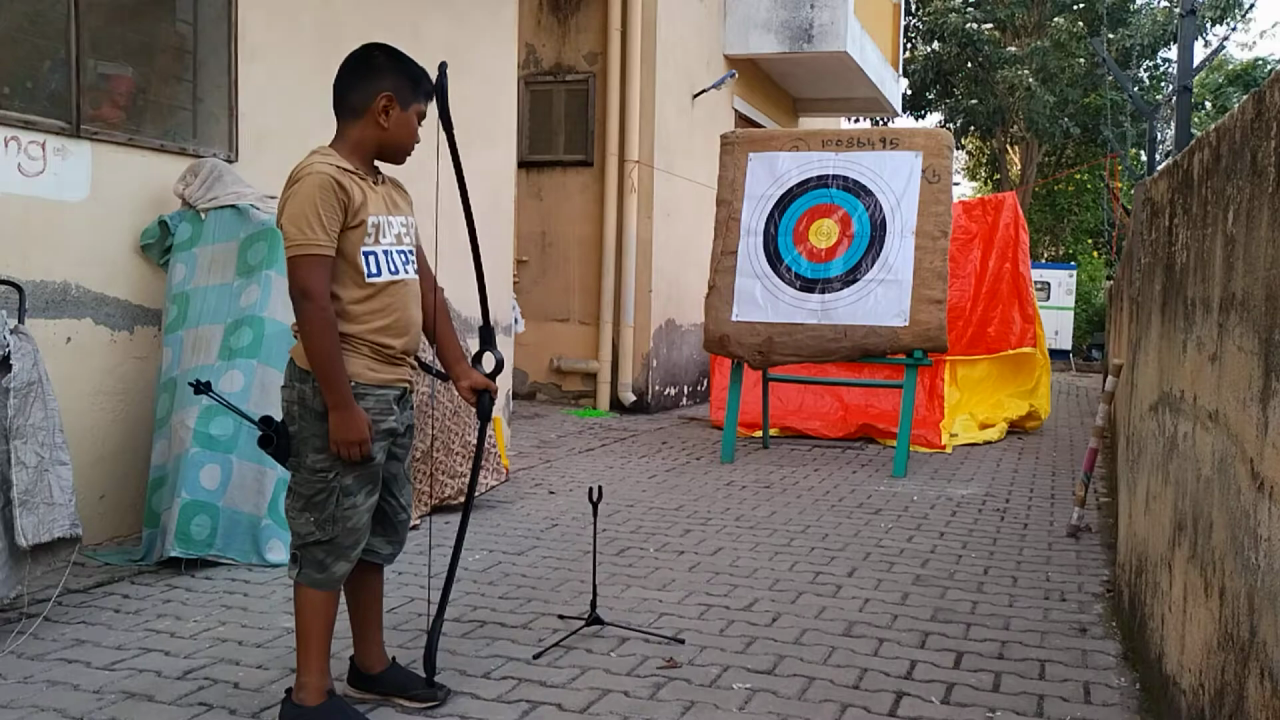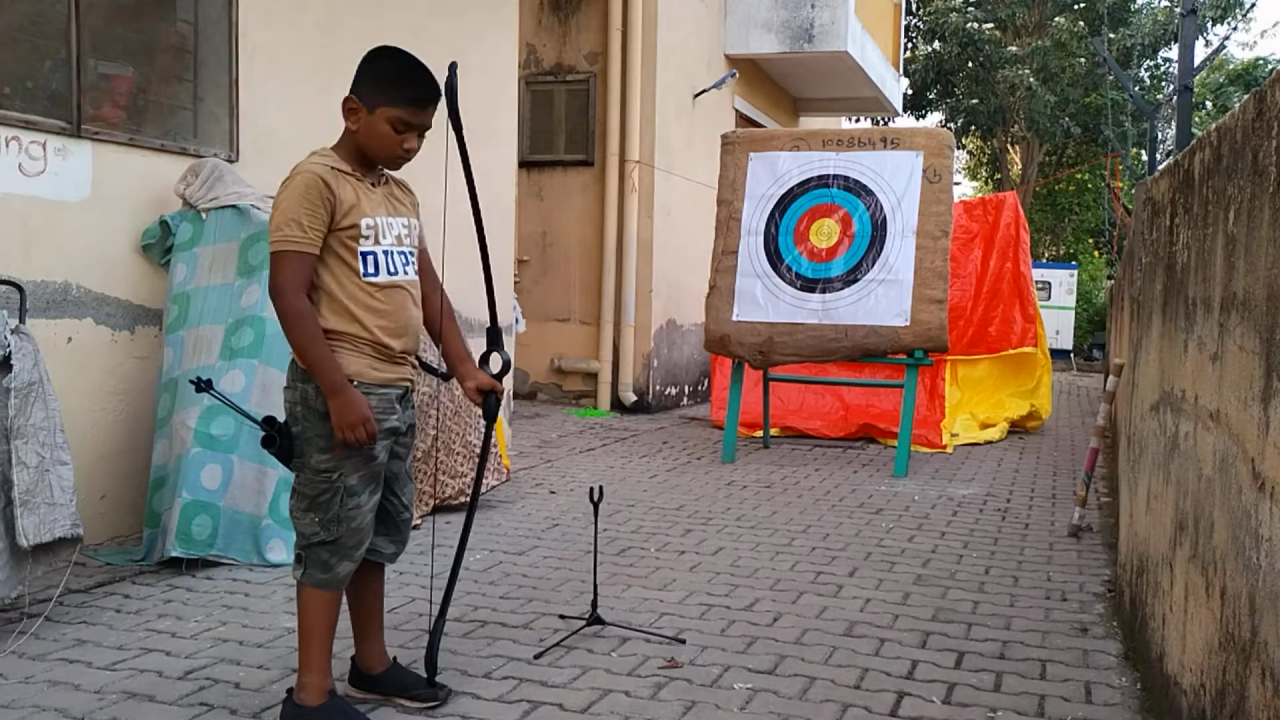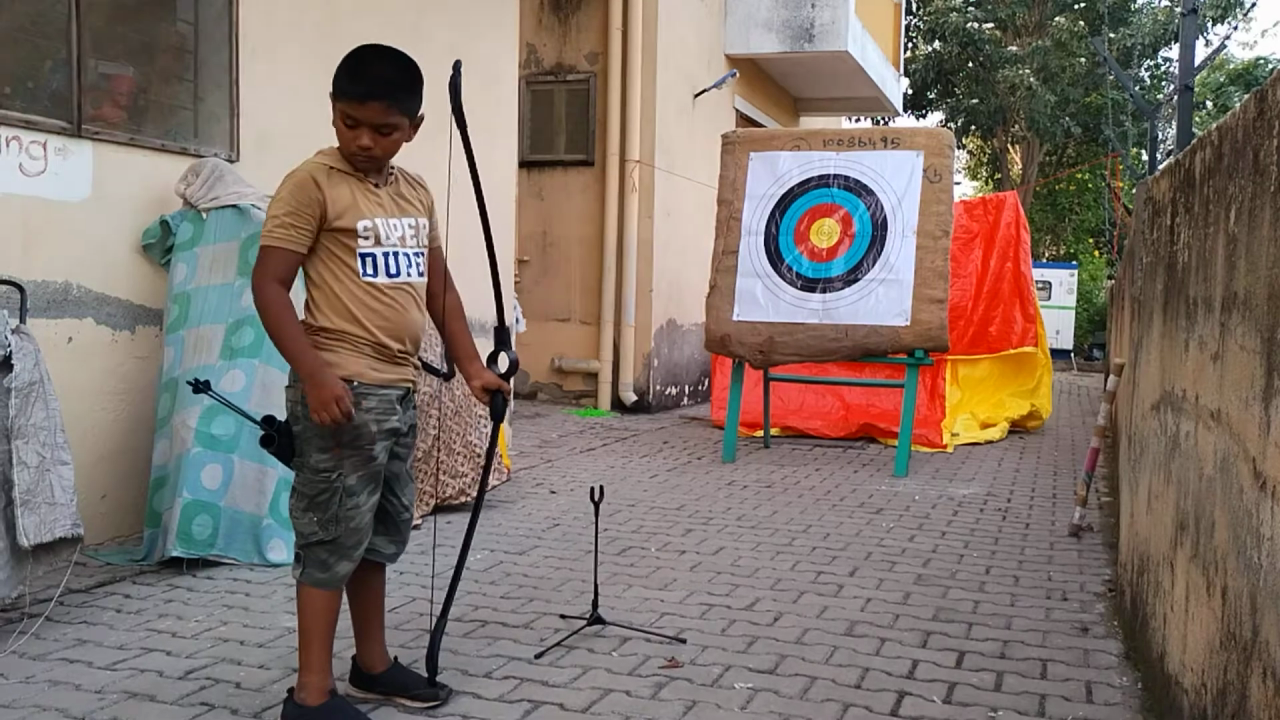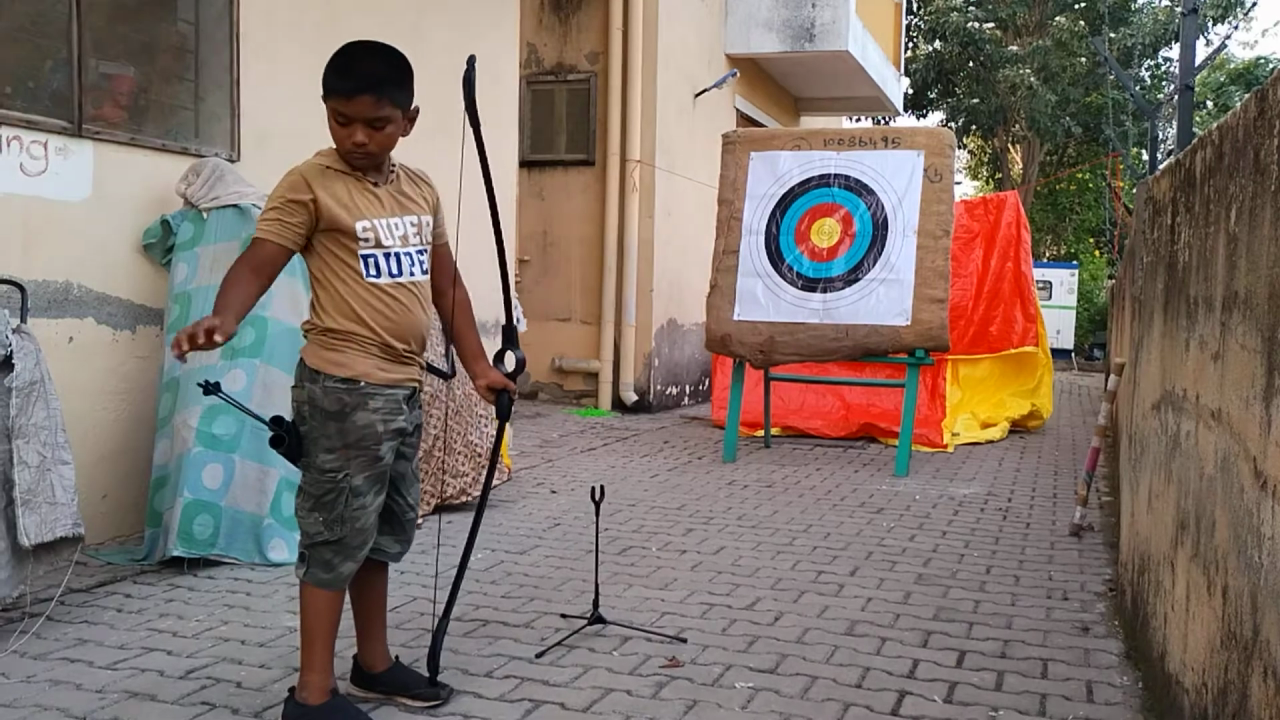
dt=0.3s
person 1, frame 1
left shoulder: (392, 190)
right shoulder: (320, 180)
left elbow: (422, 287)
right elbow: (310, 297)
left wrist: (459, 370)
right wrist: (341, 406)
left hip: (393, 393)
right hip: (340, 394)
left knee: (378, 534)
right knee: (331, 538)
left ankle: (371, 663)
person 1, frame 2
left shoulder: (401, 195)
right shoulder: (316, 182)
left elbow: (429, 288)
right elbow: (289, 291)
left wrist: (465, 370)
right wrist: (337, 392)
left hip: (395, 391)
right hip: (343, 394)
left knee: (380, 533)
right knee: (334, 537)
left ankle: (372, 664)
person 1, frame 3
left shoulder: (416, 193)
right shoulder: (311, 183)
left elbow: (439, 288)
right elbow: (269, 284)
left wrist: (472, 368)
right wrist: (312, 374)
left hip: (398, 390)
right hip: (342, 392)
left knee: (380, 534)
right knee: (334, 537)
left ankle: (372, 663)
person 1, frame 4
left shoulder: (421, 189)
right shoulder: (309, 185)
left elbow: (447, 286)
right elbow: (256, 266)
left wrist: (479, 367)
right wrist: (218, 321)
left hip: (402, 389)
right hip: (342, 390)
left knee: (383, 533)
right knee: (336, 536)
left ankle: (374, 662)
